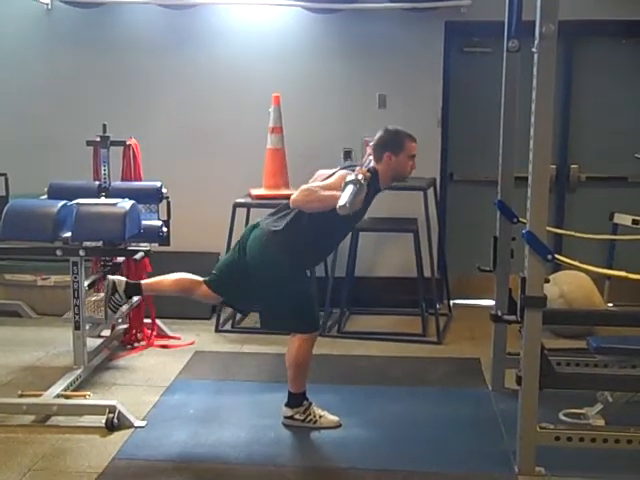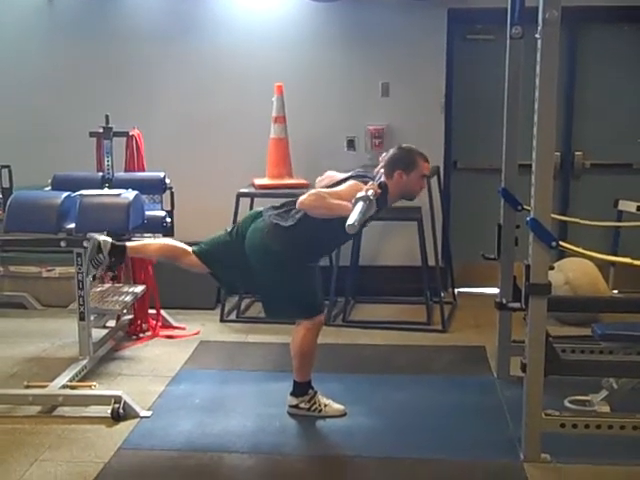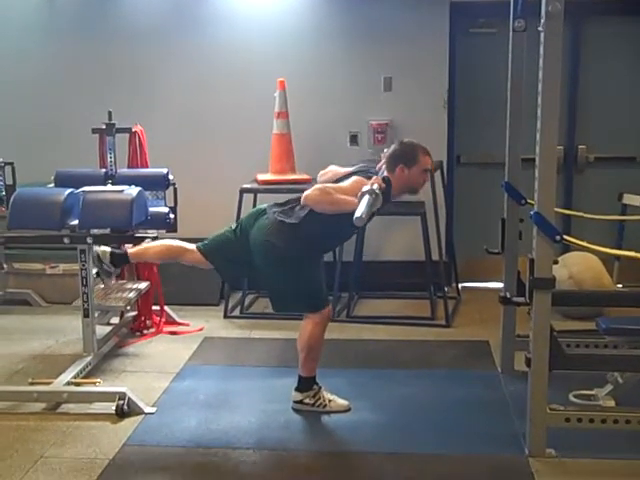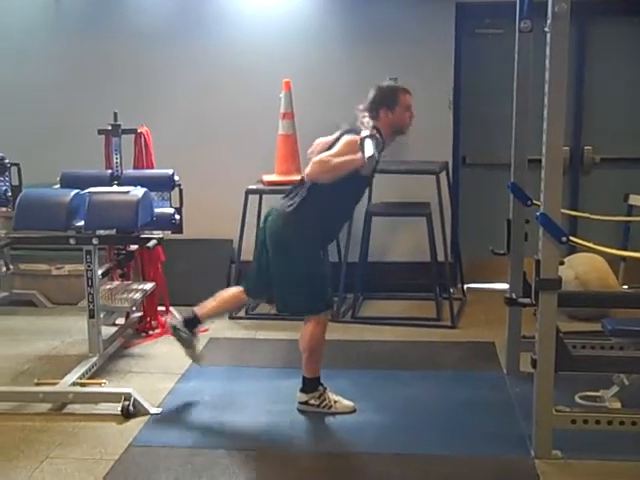
dt=0.5s
person 1, frame 1
left shoulder: (362, 177)
left elbow: (320, 179)
right elbow: (300, 198)
right wrist: (343, 198)
left hip: (265, 240)
right hip: (277, 253)
left knee: (208, 290)
right knee: (305, 330)
left ankle: (128, 287)
right ankle: (296, 408)
person 1, frame 2
left shoulder: (367, 185)
right shoulder: (364, 193)
left elbow: (324, 180)
right elbow: (308, 201)
right wrist: (352, 210)
left hip: (262, 227)
right hip: (275, 246)
left knee: (190, 257)
right knee: (311, 318)
left ankle: (113, 249)
right ankle: (301, 397)
person 1, frame 3
left shoulder: (370, 176)
right shoulder: (368, 188)
left elbow: (326, 174)
right elbow: (312, 197)
right wrist: (356, 204)
left hip: (265, 221)
right hip: (280, 243)
left knee: (192, 254)
right knee: (318, 313)
left ankle: (117, 257)
right ankle: (306, 392)
person 1, frame 4
left shoulder: (356, 134)
right shoulder: (357, 140)
left elbow: (317, 149)
right elbow: (314, 170)
right wrist: (359, 159)
left hip: (284, 222)
right hip: (298, 232)
left knee: (253, 292)
right knee: (318, 313)
left ankle: (189, 323)
right ankle: (311, 394)
